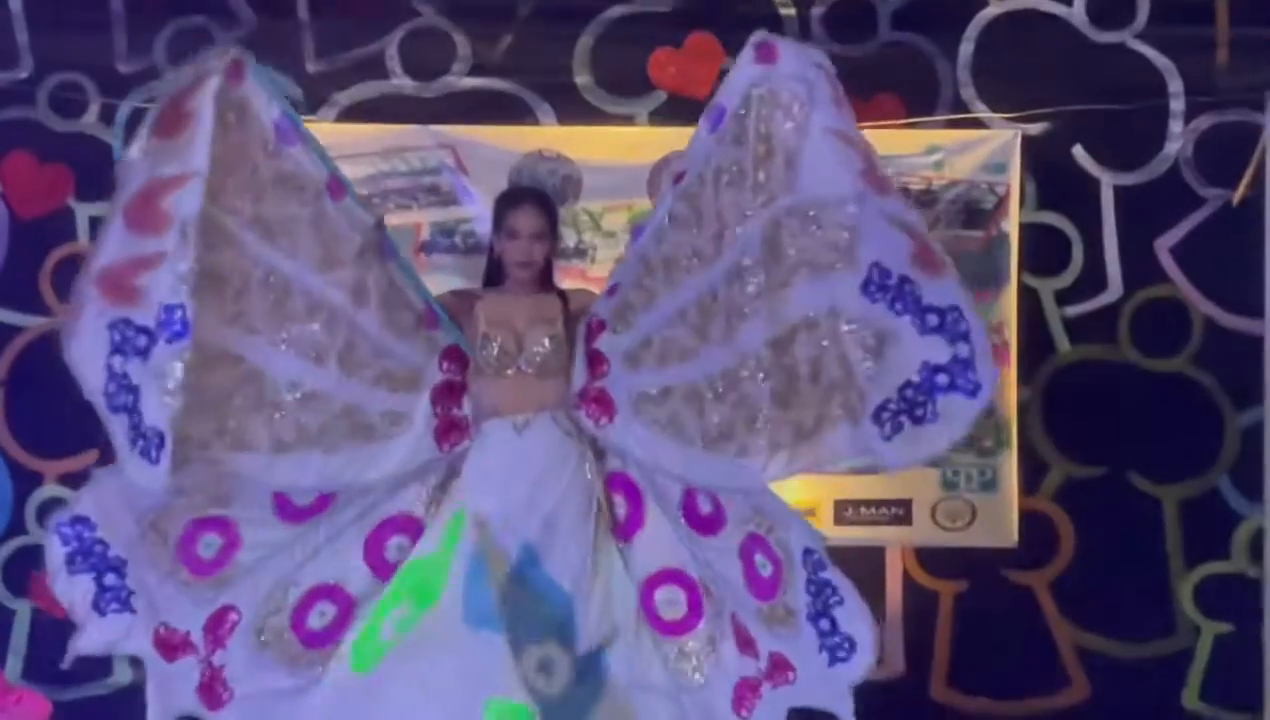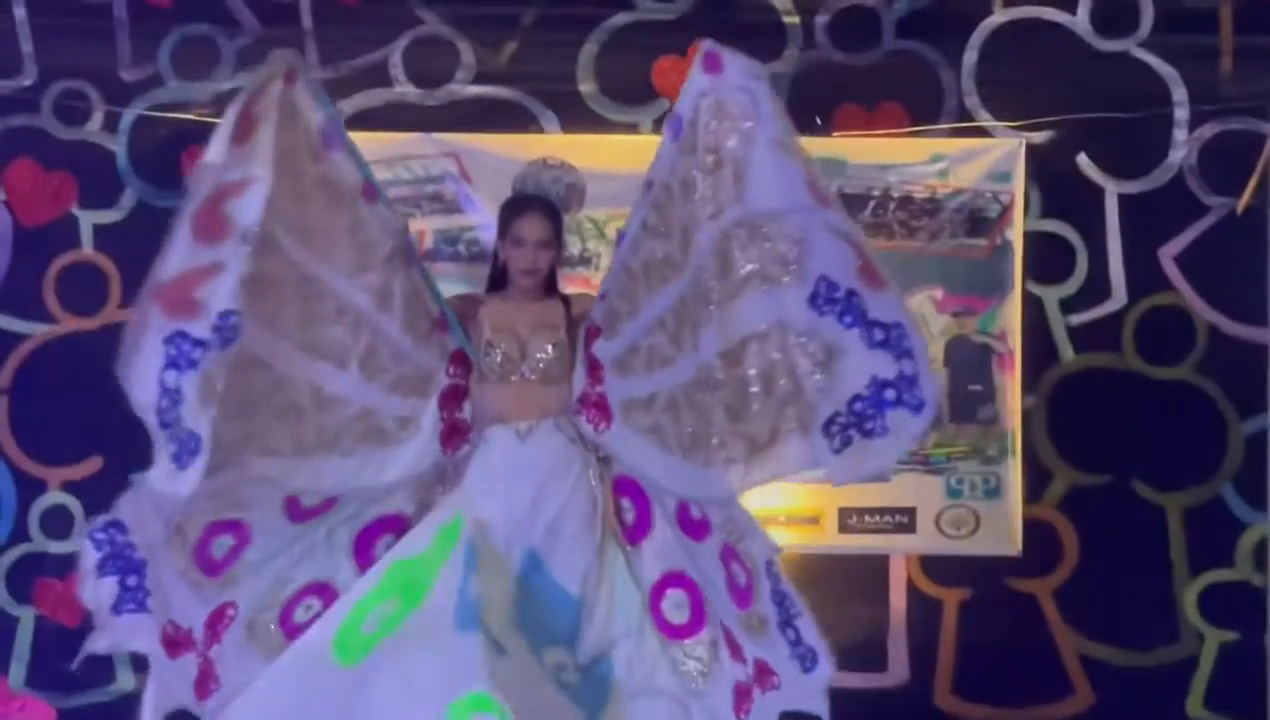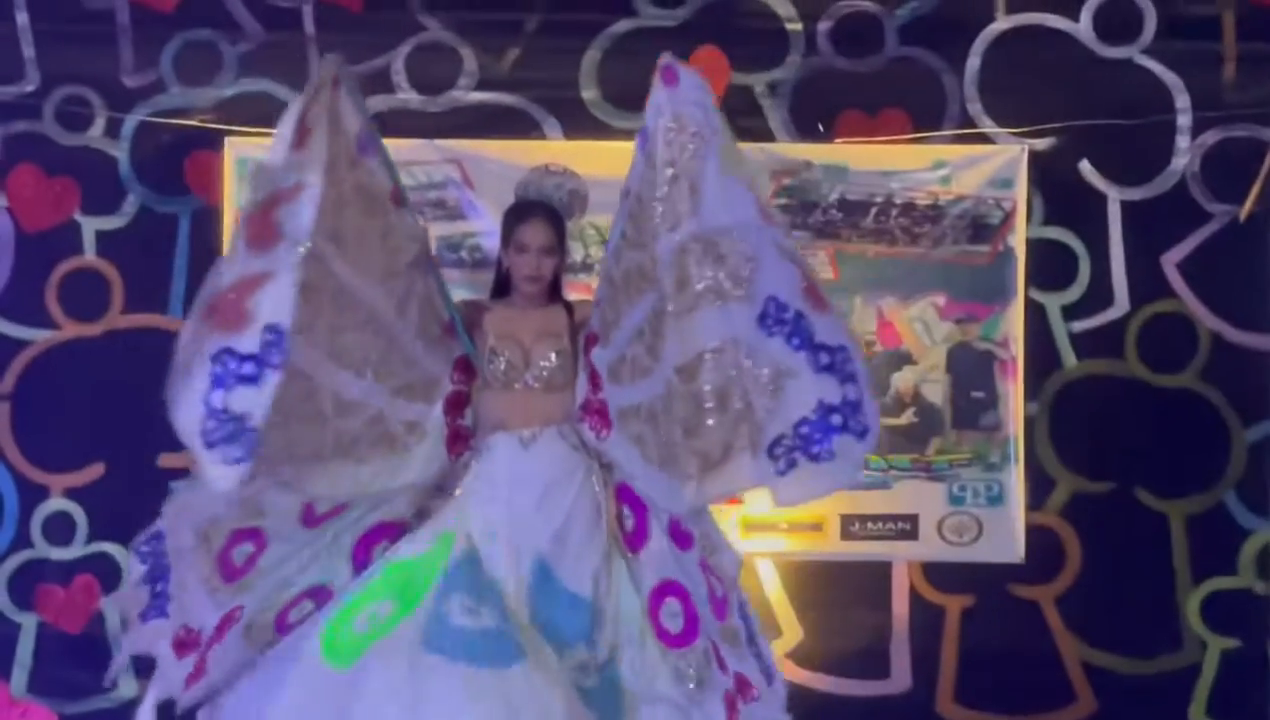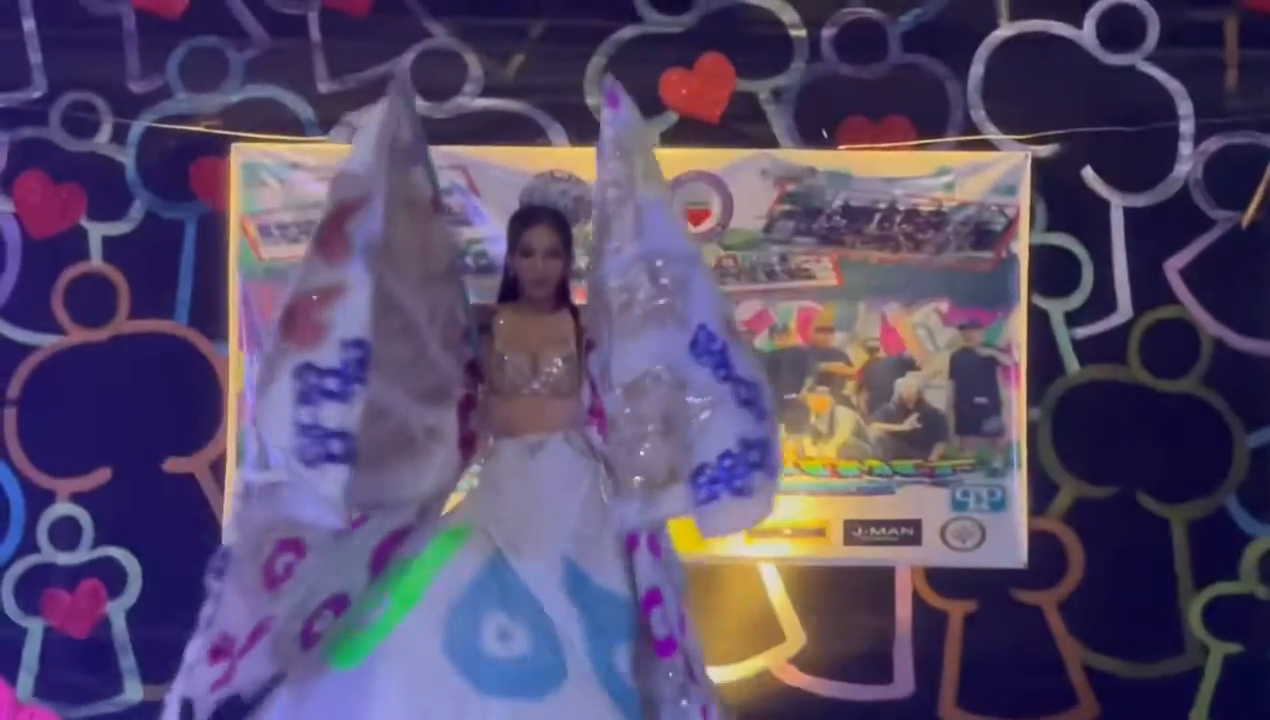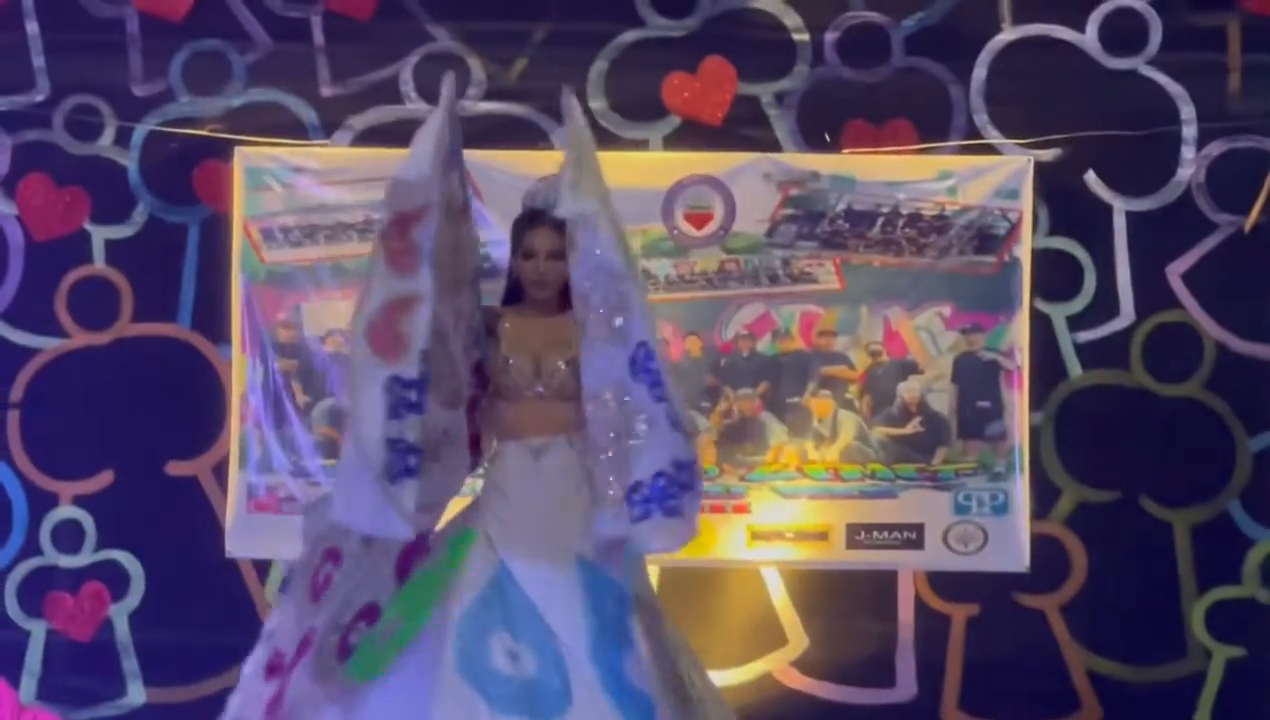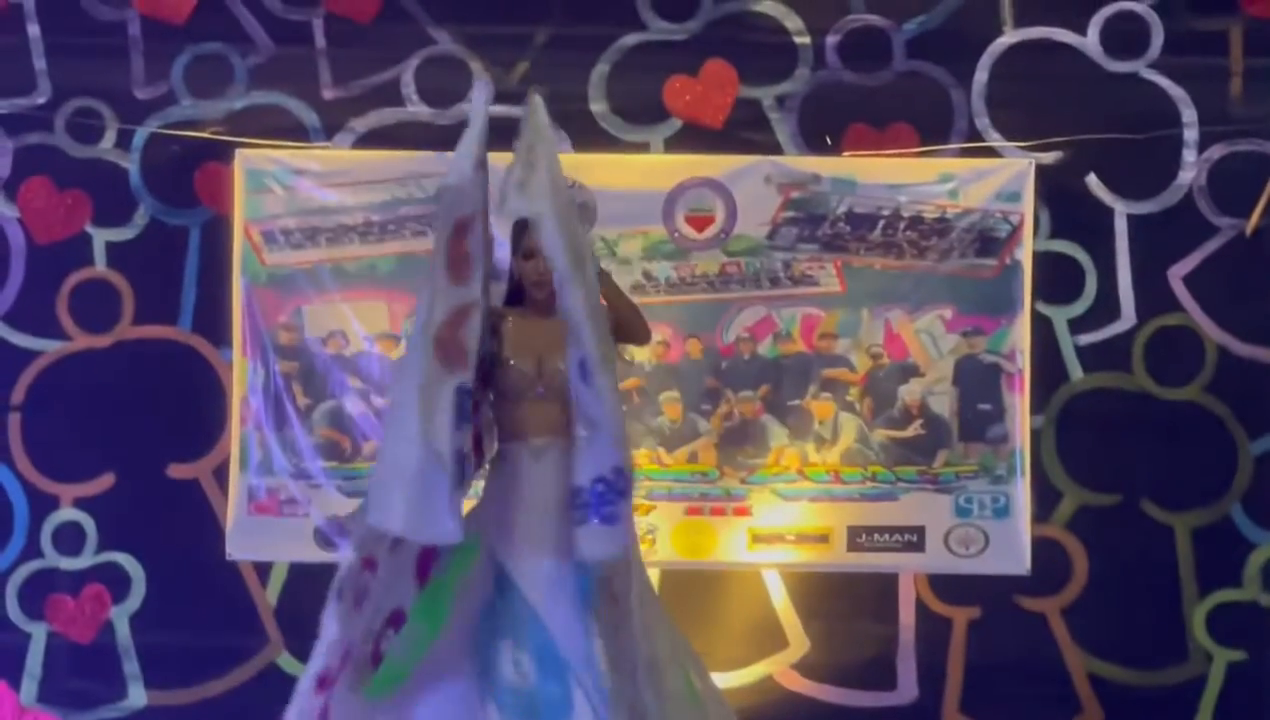
dt=0.2s
person 1, frame 1
left shoulder: (584, 309)
right shoulder: (460, 308)
left elbow: (673, 275)
right elbow: (359, 286)
left hip: (566, 483)
right hip: (486, 483)
right knee: (466, 636)
person 1, frame 2
left shoulder: (585, 314)
right shoulder: (463, 313)
left elbow: (665, 278)
right elbow: (378, 291)
left hip: (569, 489)
right hip: (489, 487)
left knee: (568, 634)
right knee: (464, 634)
person 1, frame 3
left shoulder: (588, 319)
right shoulder: (470, 322)
left elbow: (665, 298)
right elbow: (396, 295)
left hip: (573, 491)
right hip: (492, 493)
left knee: (577, 633)
right knee: (458, 626)
person 1, frame 4
left shoulder: (588, 325)
right shoulder: (481, 326)
left elbow: (647, 324)
right elbow: (420, 295)
left hip: (579, 491)
right hip: (504, 492)
left knee: (581, 632)
right knee: (465, 618)
person 1, frame 5
left shoulder: (586, 326)
right shoulder: (489, 326)
left elbow: (638, 339)
right elbow: (438, 311)
left wrist: (597, 261)
left hip: (576, 491)
right hip: (510, 491)
left knee: (584, 625)
right knee: (487, 617)
person 1, frame 6
right shoulder: (496, 327)
left elbow: (638, 330)
left hip: (574, 506)
right hip: (514, 498)
left knee: (583, 635)
right knee: (502, 640)
